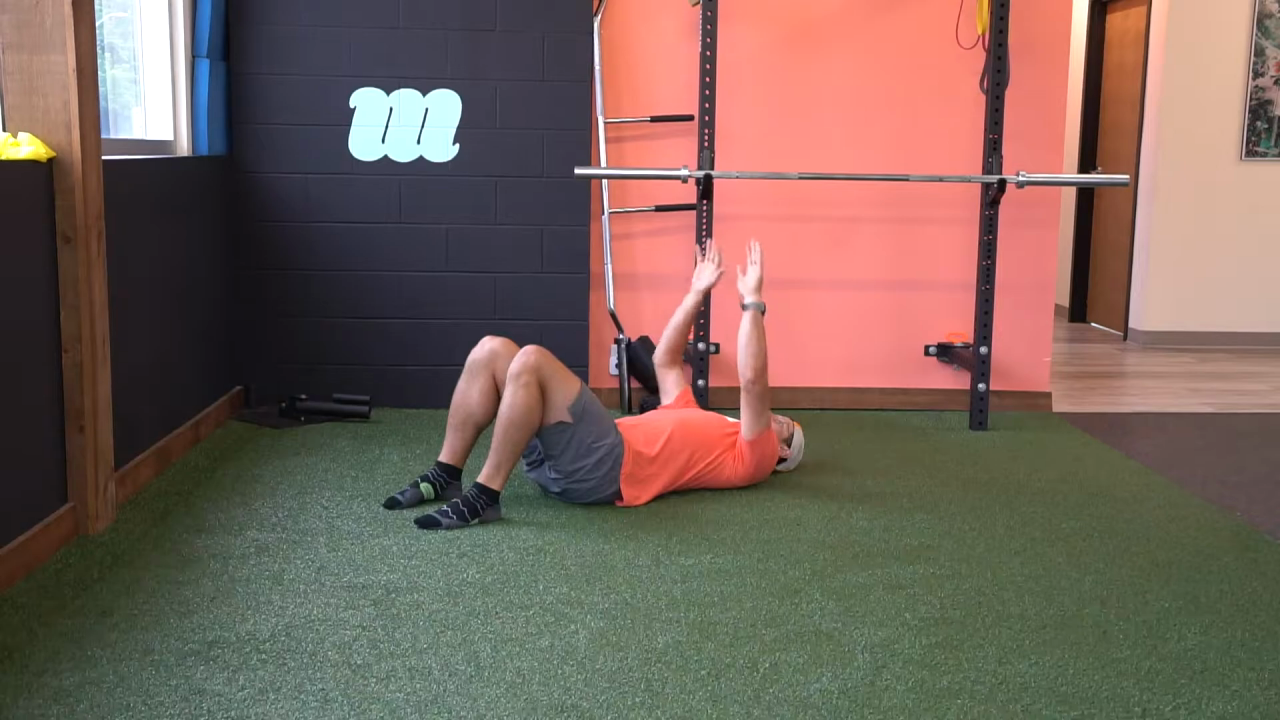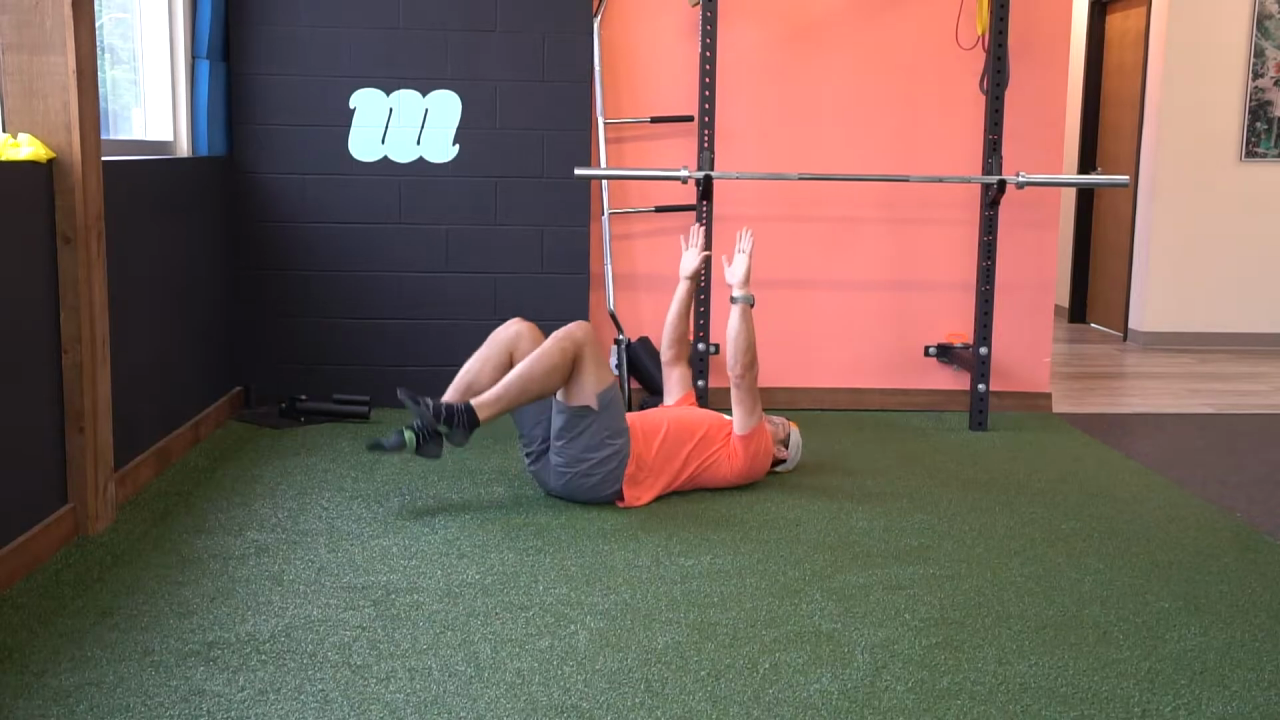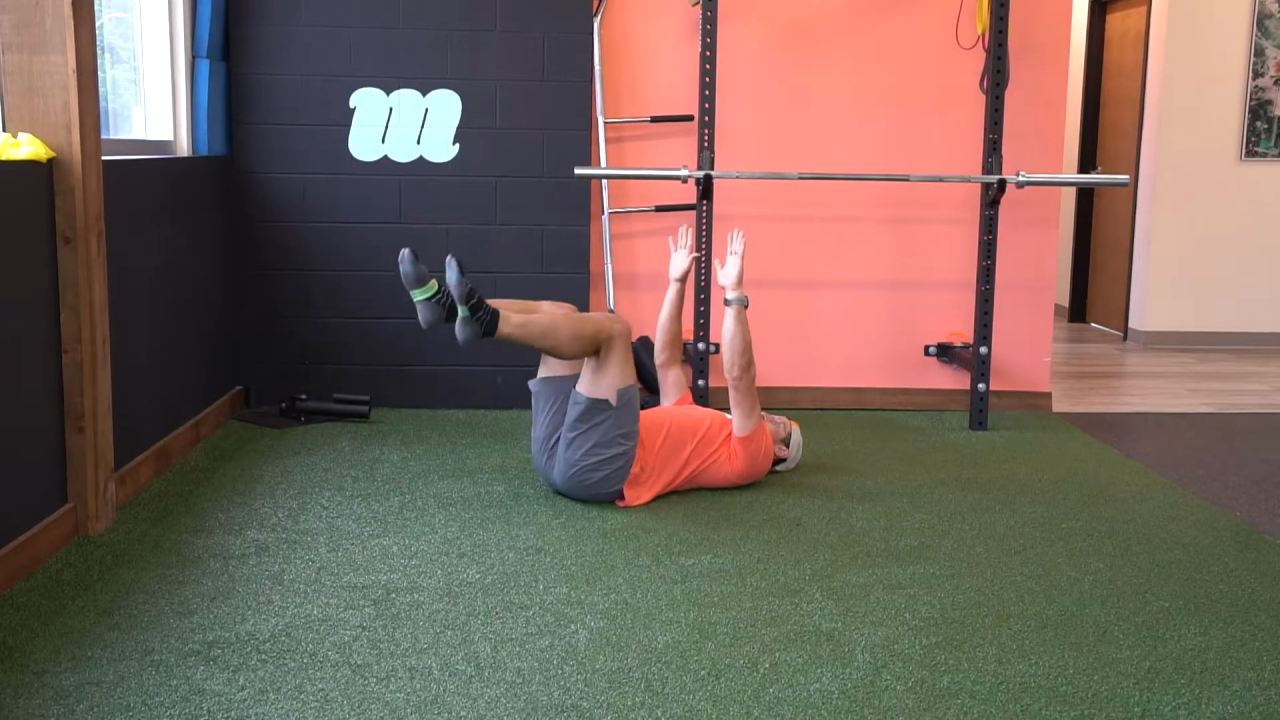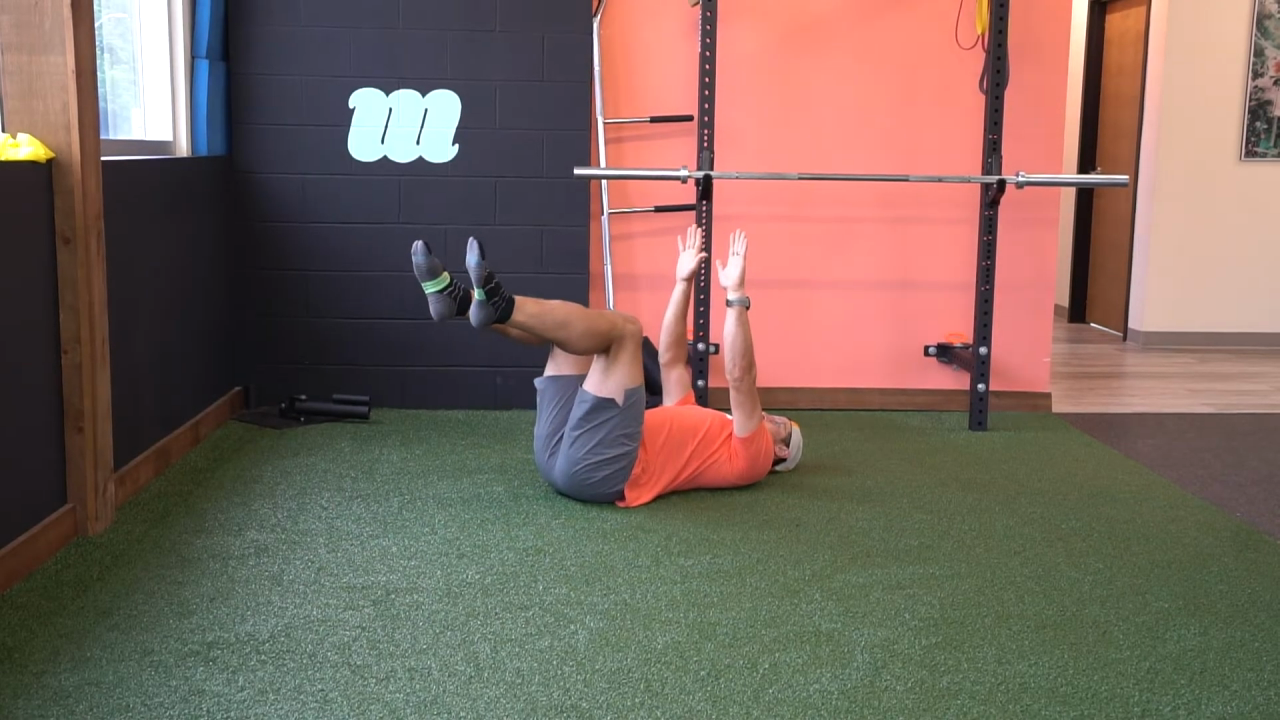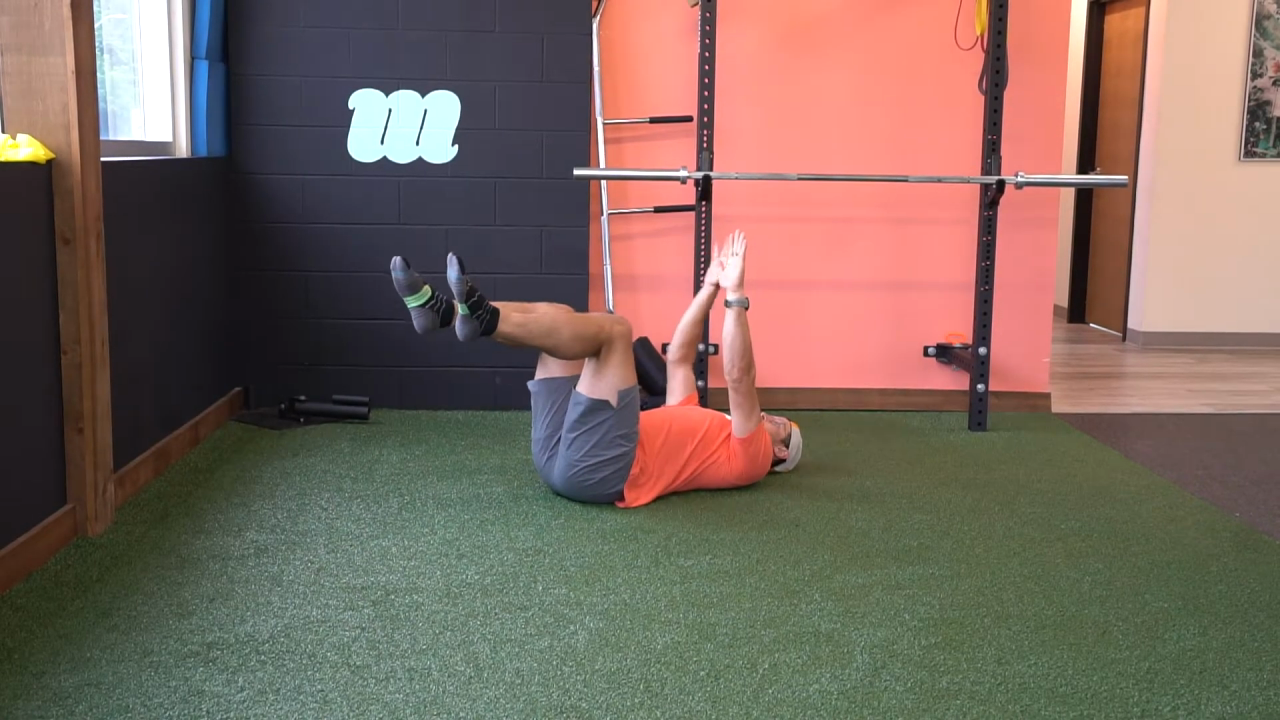
dt=0.5s
person 1, frame 1
left shoulder: (751, 458)
right shoulder: (704, 425)
left elbow: (753, 382)
right elbow: (664, 359)
left wrist: (752, 302)
right wrist: (698, 293)
left hip: (602, 467)
right hip: (560, 458)
left knee: (531, 362)
right knee: (492, 350)
left ankle: (484, 495)
right ankle: (444, 476)
person 1, frame 2
left shoulder: (748, 454)
right shoulder: (699, 426)
left elbow: (743, 375)
right elbow: (673, 355)
left wrist: (740, 292)
right wrist: (688, 280)
left hip: (601, 468)
right hip: (559, 456)
left knee: (578, 335)
right knee: (519, 332)
left ankle: (465, 416)
right ankle: (427, 430)
person 1, frame 3
left shoulder: (749, 454)
right shoulder: (700, 424)
left elbow: (740, 377)
right elbow: (666, 359)
left wrist: (735, 294)
right wrist: (678, 283)
left hip: (601, 465)
right hip: (561, 451)
left knee: (611, 327)
right knee: (560, 315)
left ankle: (484, 322)
right ankle: (447, 308)
person 1, frame 4
left shoulder: (750, 455)
right shoulder: (700, 424)
left elbow: (740, 379)
right elbow: (671, 358)
left wrist: (736, 295)
right wrist: (684, 282)
left hip: (599, 466)
right hip: (562, 449)
left knee: (624, 328)
right knee: (569, 317)
left ankle: (499, 306)
right ankle: (458, 299)
person 1, frame 5
left shoulder: (749, 456)
right shoulder: (700, 425)
left elbow: (739, 379)
right elbow: (678, 357)
left wrist: (735, 296)
right wrist: (710, 287)
left hip: (599, 466)
right hip: (561, 450)
left knee: (611, 328)
right knee: (558, 318)
left ankle: (485, 320)
right ankle: (441, 310)
